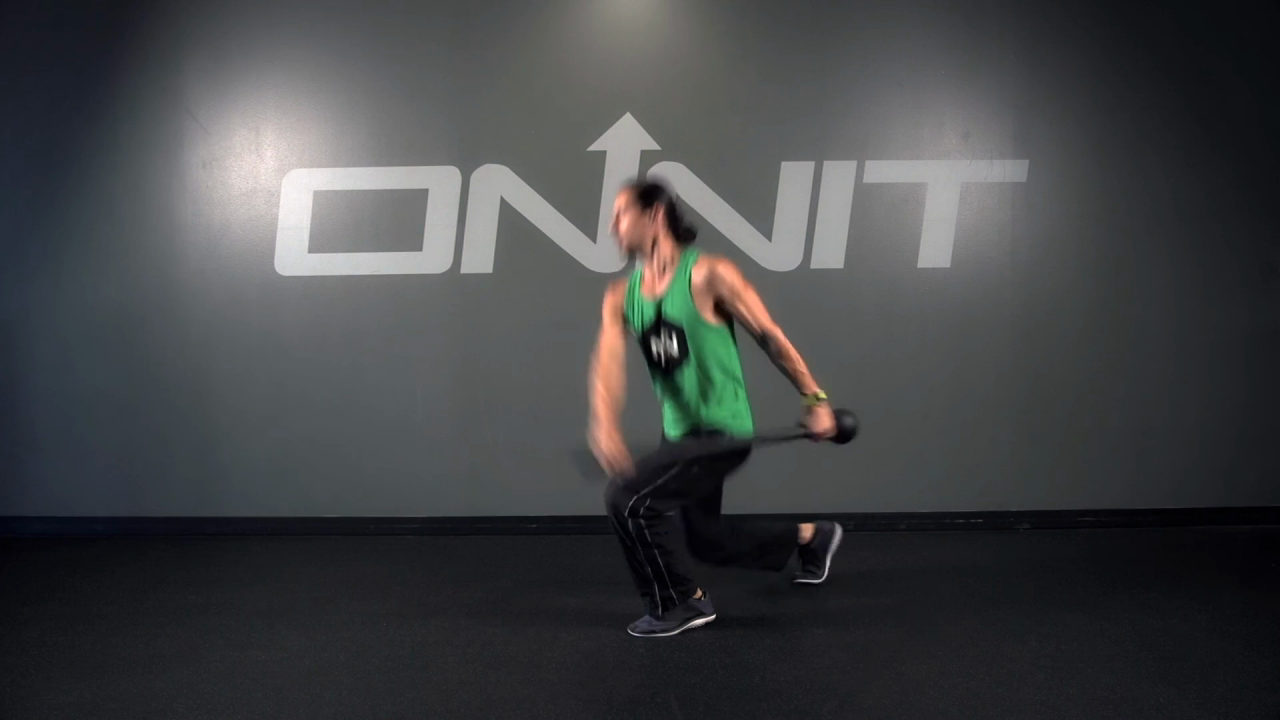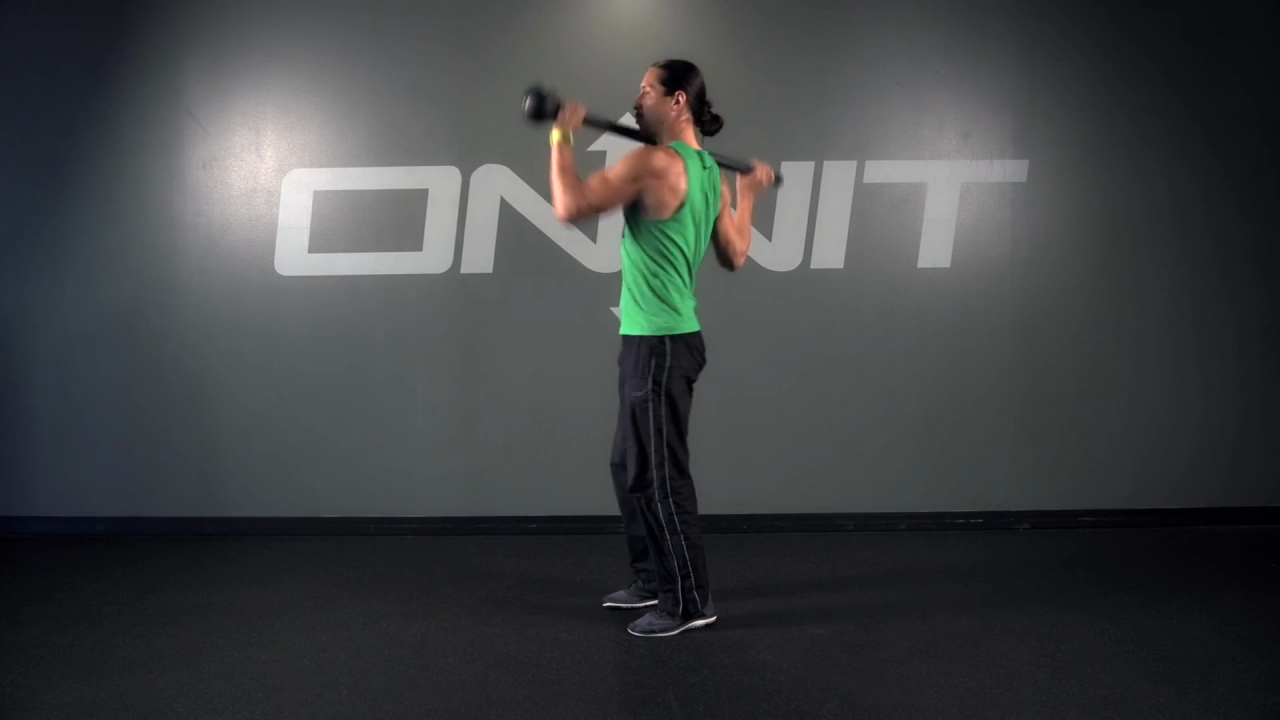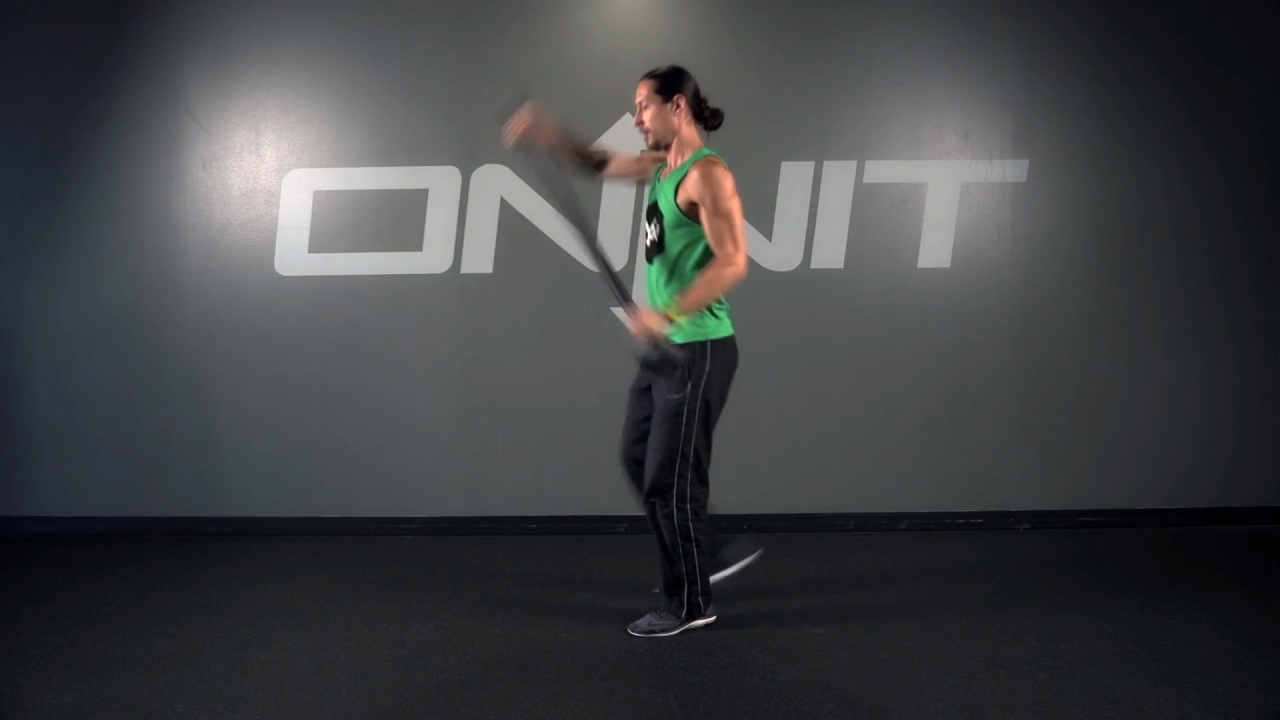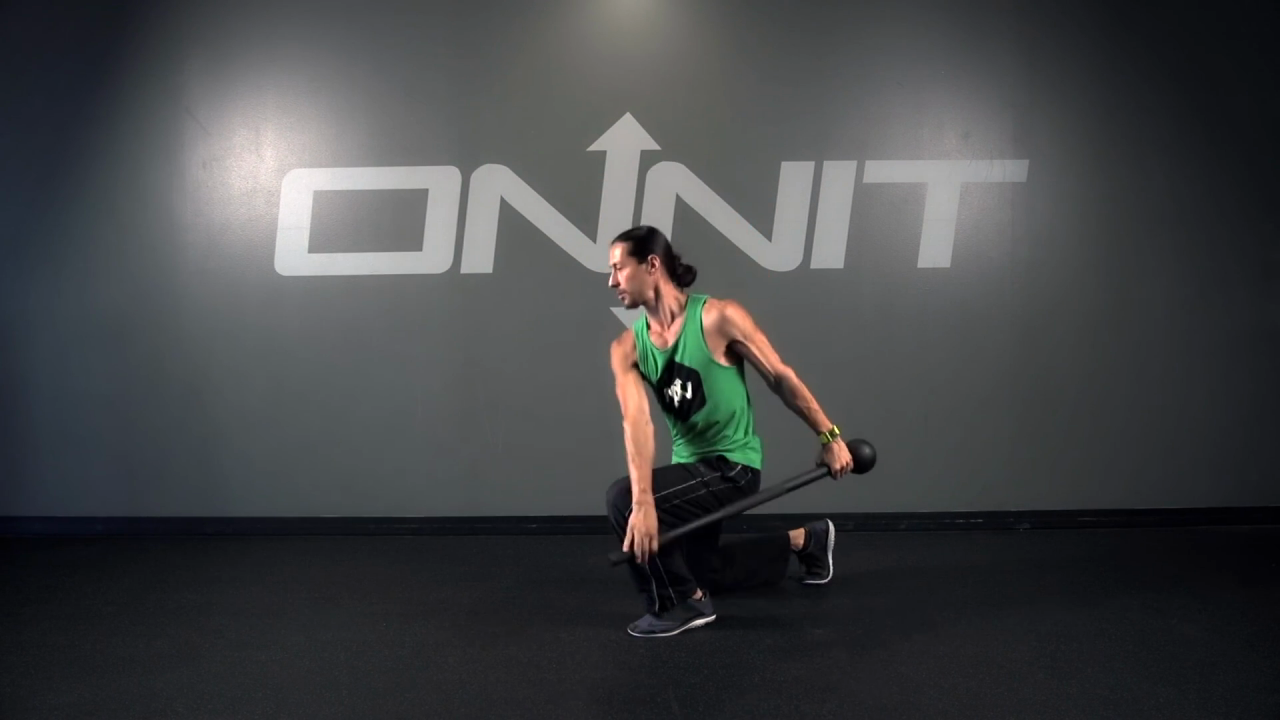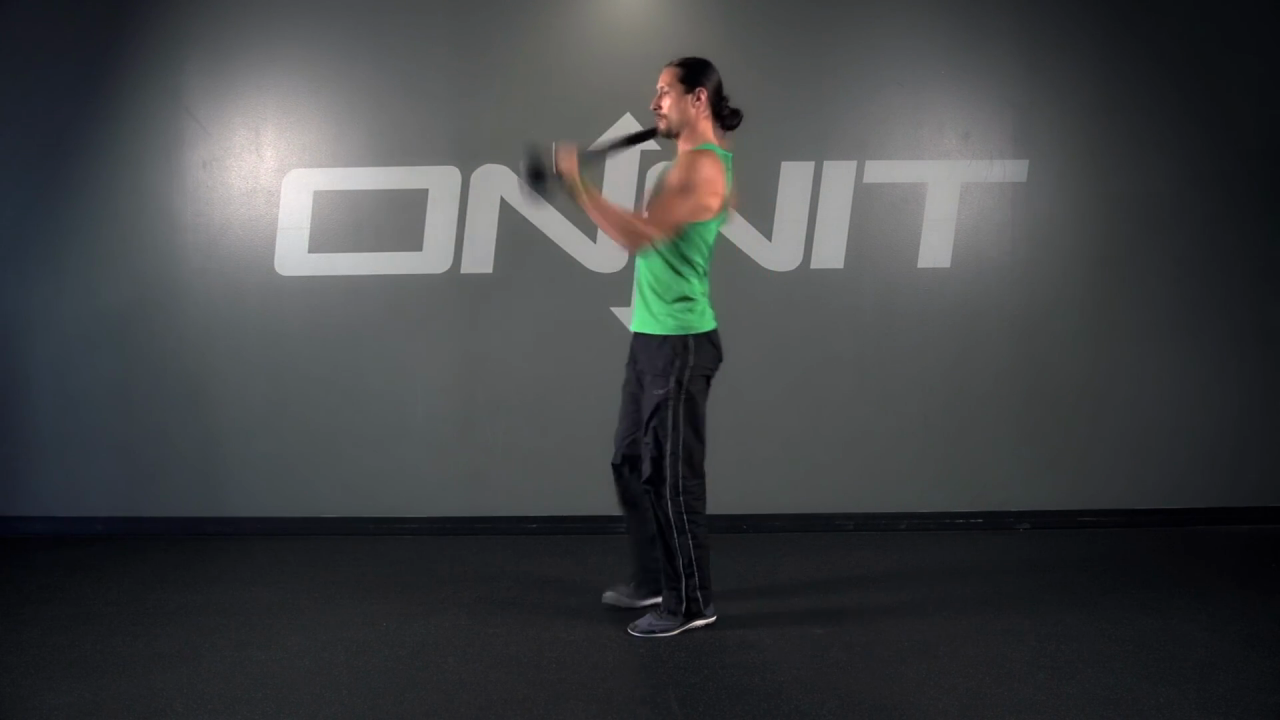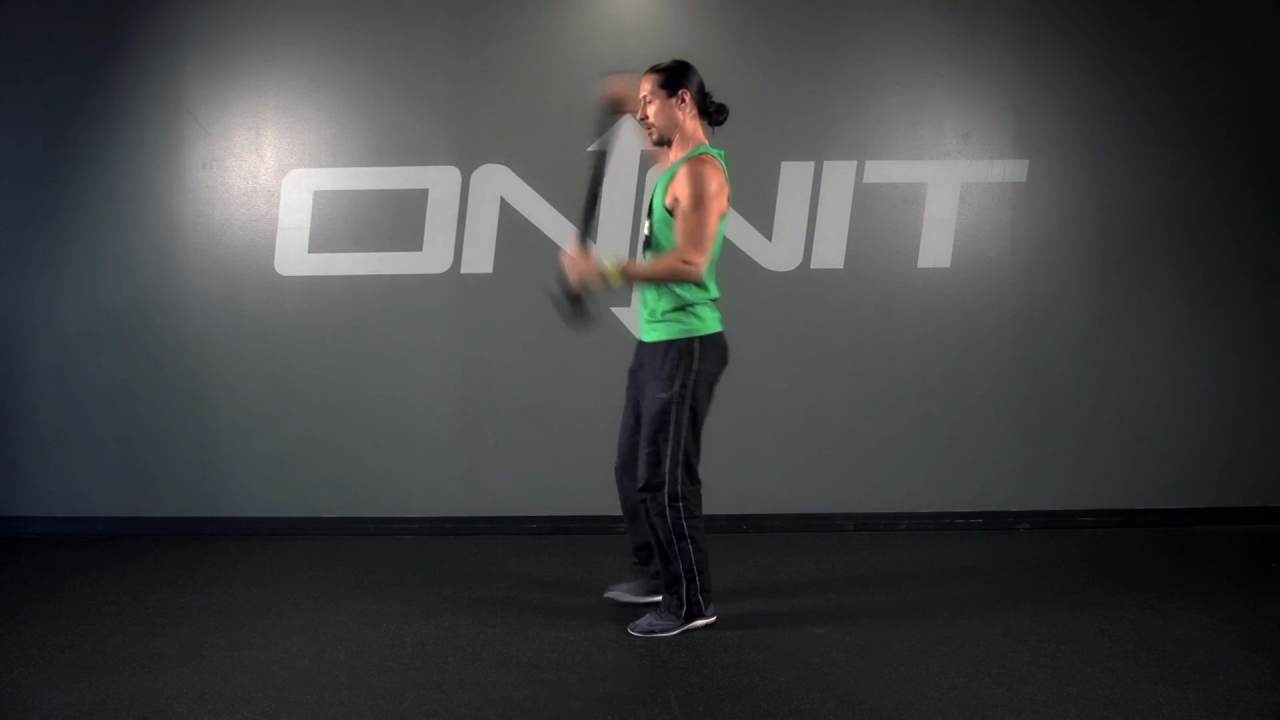
dt=0.7s
person 1, frame 1
left shoulder: (707, 274)
right shoulder: (620, 295)
left elbow: (769, 335)
right elbow: (608, 365)
left wrist: (815, 399)
right wrist: (605, 425)
left hip: (720, 432)
right hip: (680, 433)
left knee: (628, 498)
right knee: (707, 540)
left ankle: (679, 604)
right ankle: (810, 538)
person 1, frame 2
left shoulder: (655, 162)
right shoulder: (710, 174)
left elbow: (568, 205)
right elbow: (735, 256)
left wrist: (563, 131)
right wrist: (748, 194)
left hip: (660, 343)
right hip: (654, 339)
left knee: (659, 475)
right knee: (630, 468)
left ankle: (690, 601)
right ankle: (655, 578)
person 1, frame 3
left shoulder: (710, 175)
right shoulder: (661, 166)
left elbow: (733, 261)
right elbow: (600, 163)
left wrist: (672, 313)
right wrist: (545, 131)
left hip: (698, 351)
left knee: (670, 478)
right knee: (641, 463)
left ankle: (689, 602)
right ankle: (714, 551)
person 1, frame 4
left shoulder: (717, 318)
right shoulder: (627, 347)
left elbow: (781, 377)
right elbow: (637, 423)
left wrist: (829, 437)
right wrist: (644, 503)
left hip: (733, 465)
right hip: (690, 463)
left knee: (620, 498)
right knee: (703, 569)
left ankle: (680, 604)
right ankle: (808, 540)
person 1, frame 5
left shoulder: (700, 167)
right shoulder: (694, 159)
left elbow: (637, 233)
left wrist: (576, 183)
left hip: (681, 343)
right hip: (650, 338)
left knee: (666, 475)
right knee: (631, 464)
left ankle: (690, 601)
right ankle: (655, 577)
person 1, frame 6
left shoulder: (701, 172)
right shoulder: (683, 159)
left elbow: (690, 262)
left wrist: (604, 270)
right wrist: (629, 106)
left hip: (687, 345)
right hip: (655, 343)
left knee: (662, 477)
right knee: (632, 467)
left ankle: (690, 602)
right ankle: (655, 574)
